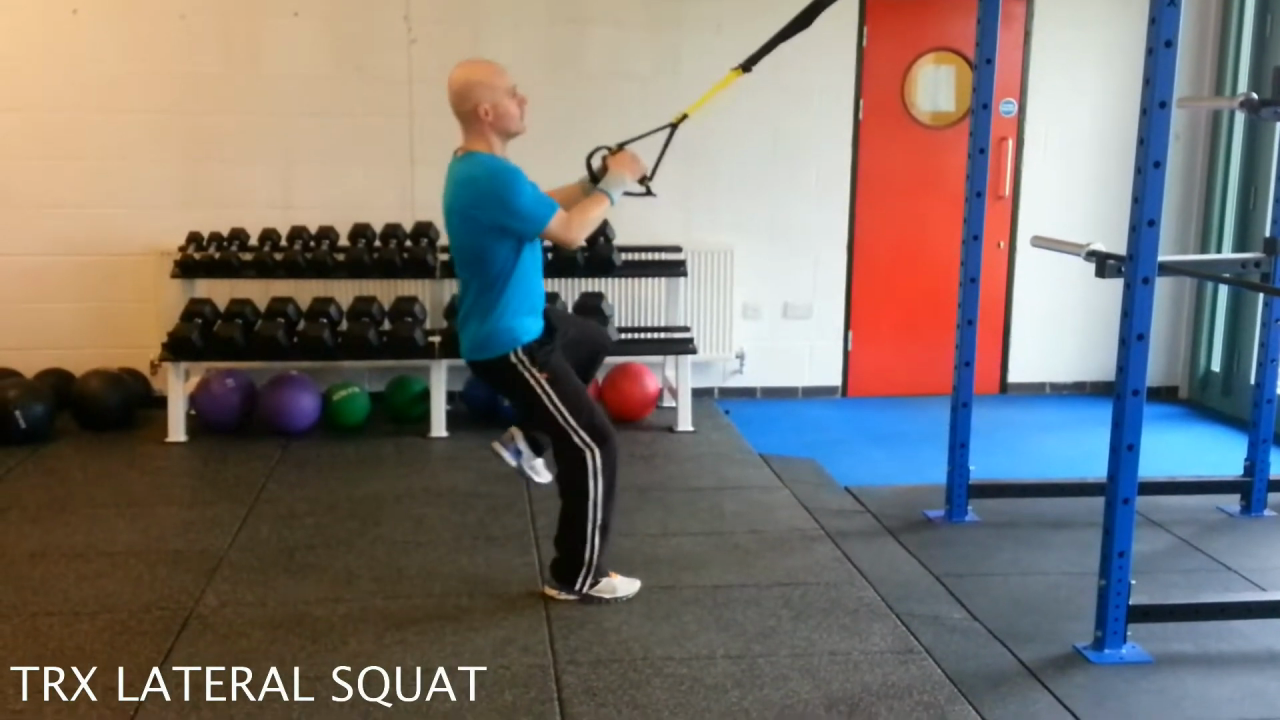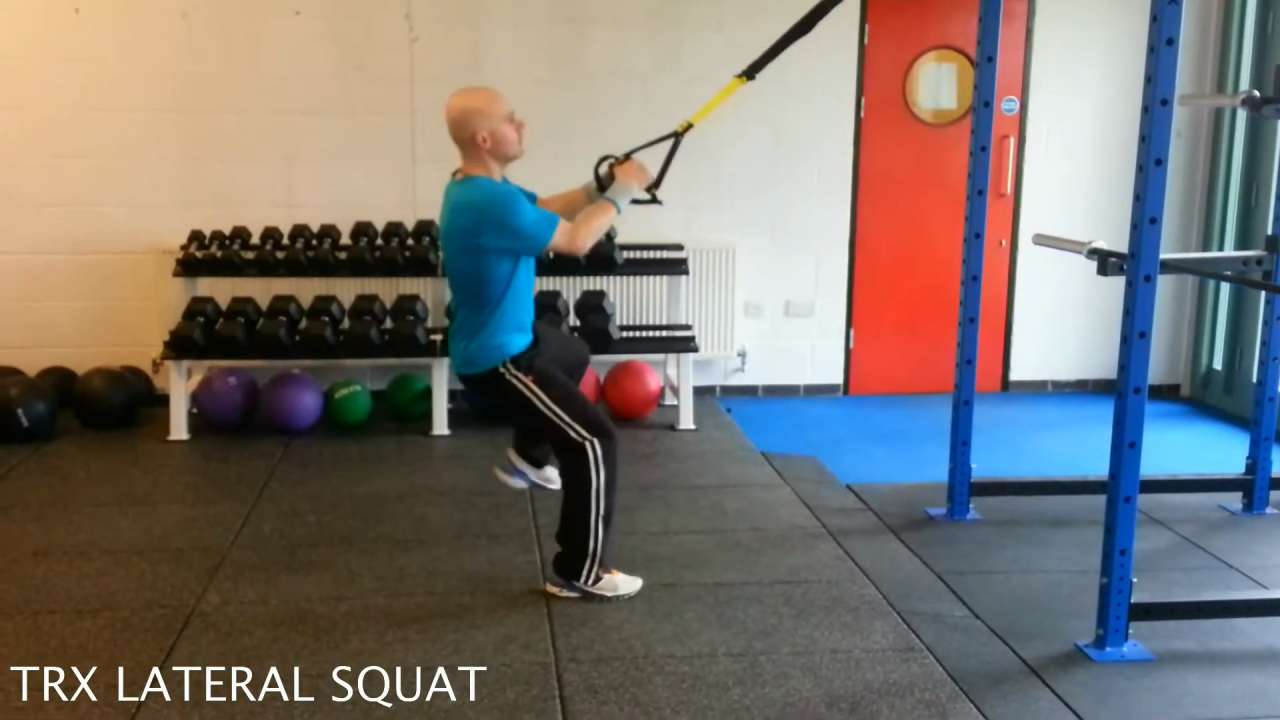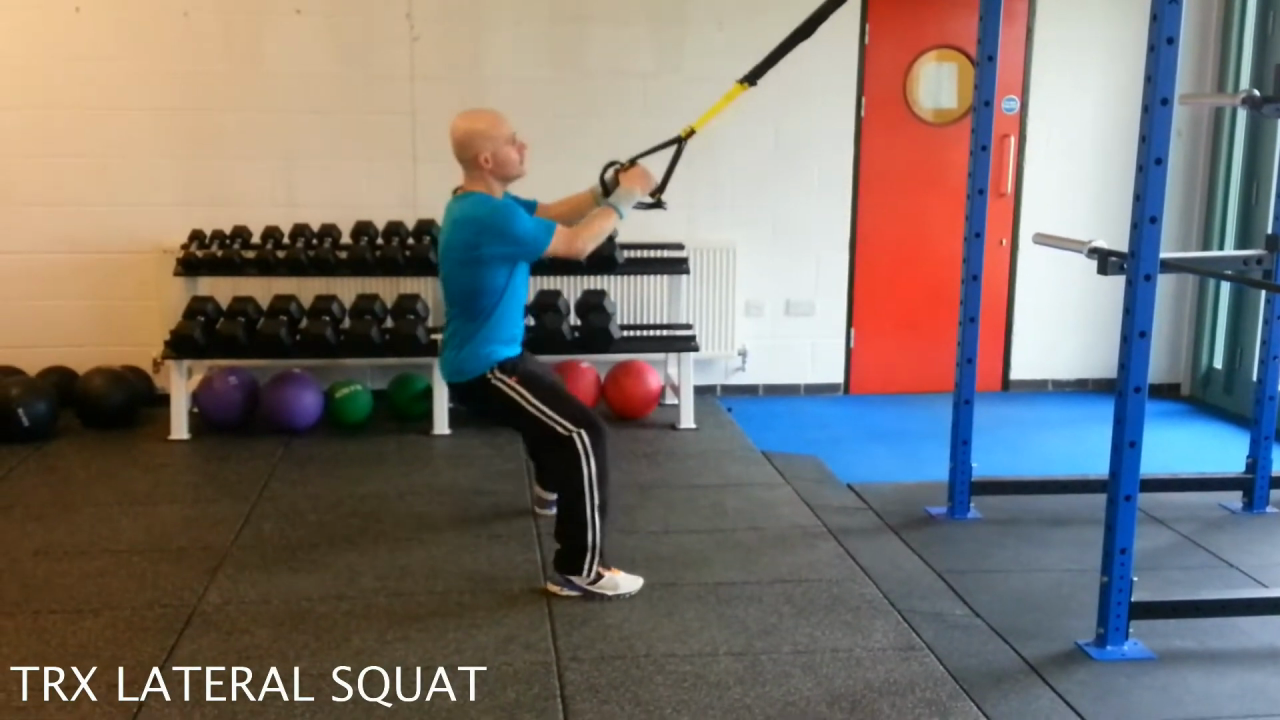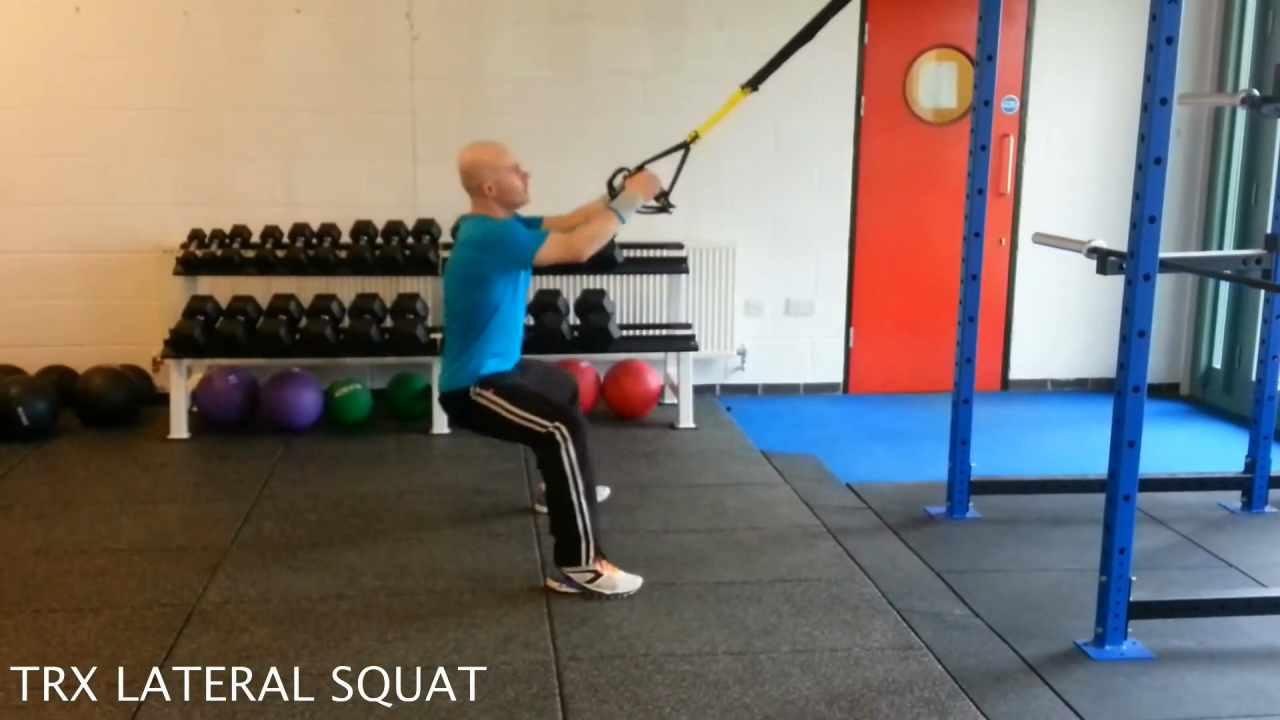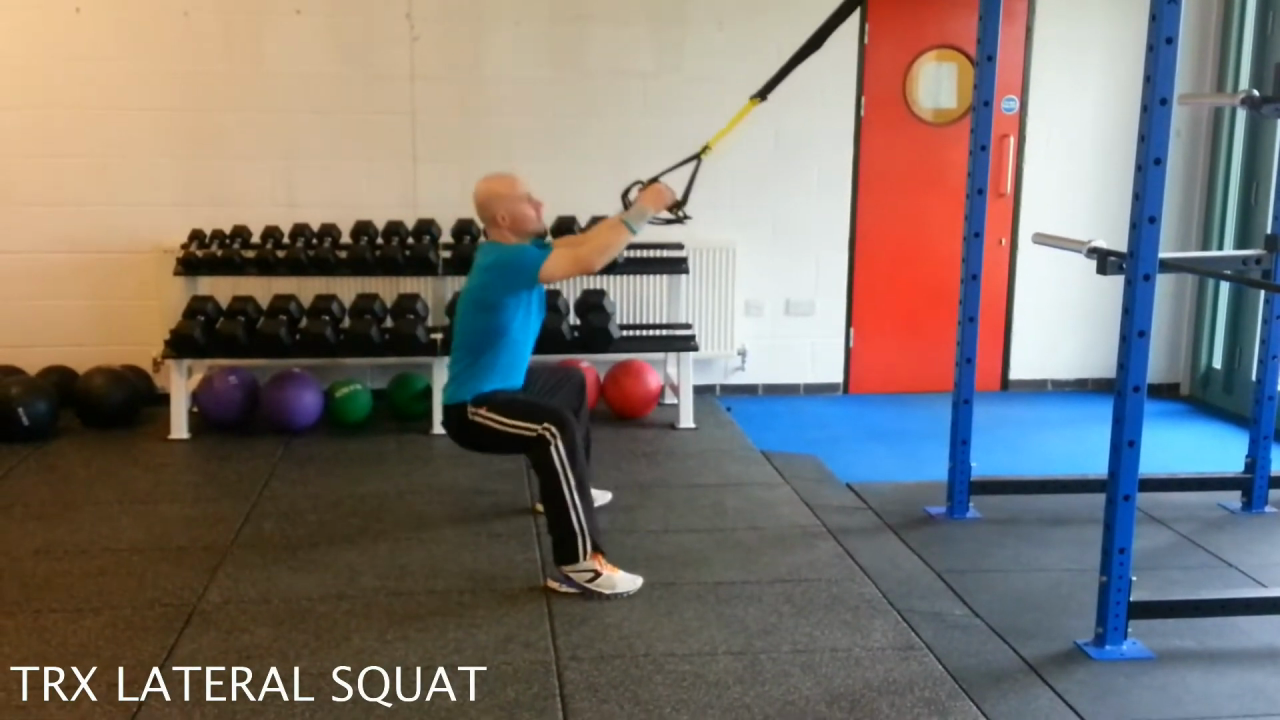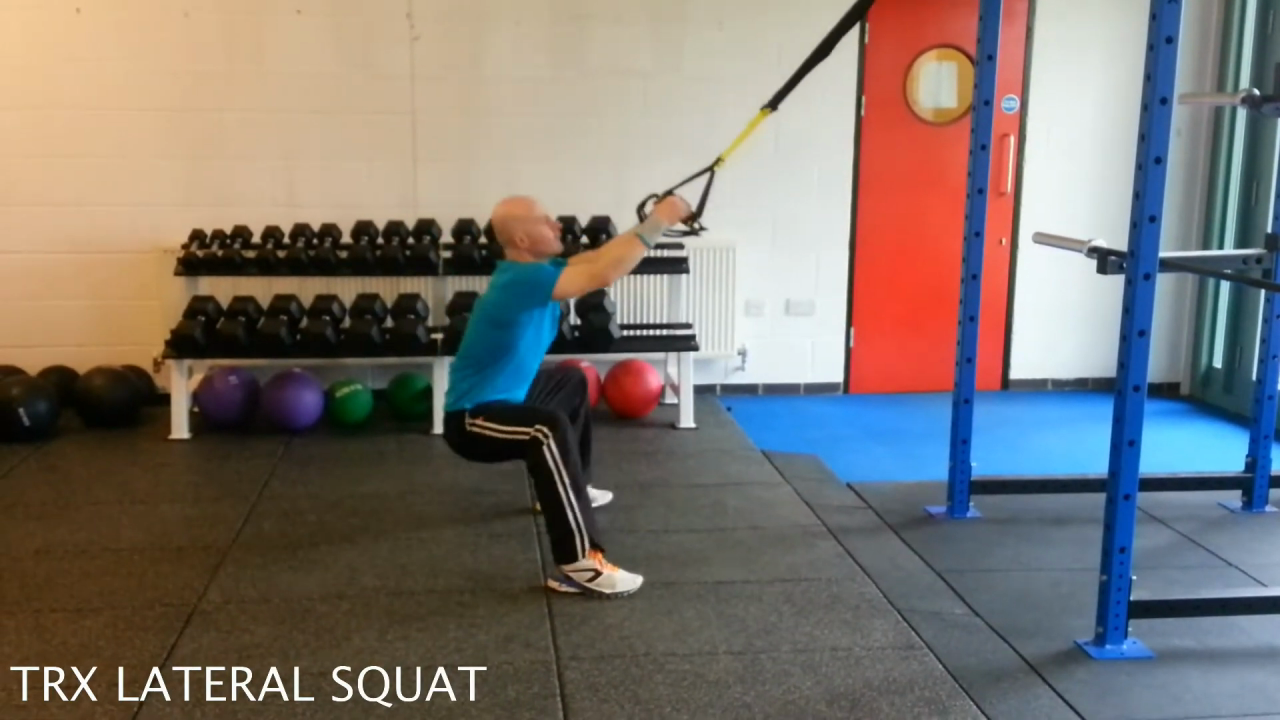
dt=0.2s
person 1, frame 1
left shoulder: (481, 167)
right shoulder: (489, 178)
left elbow: (543, 206)
right elbow: (569, 231)
left wrist: (597, 178)
right wrist: (616, 183)
left hip: (517, 322)
right hip: (507, 344)
left knee: (592, 340)
right knee: (594, 444)
left ankle: (525, 437)
right ankle: (575, 577)
person 1, frame 2
left shoulder: (484, 188)
right shoulder: (488, 203)
left elbow: (548, 209)
right elbow: (575, 240)
left wrist: (603, 183)
right wrist: (623, 191)
left hip: (503, 341)
right hip: (494, 359)
left knee: (573, 355)
right knee: (595, 438)
left ankle: (528, 457)
right ankle: (577, 574)
person 1, frame 3
left shoulder: (489, 204)
right shoulder: (487, 218)
left elbow: (555, 213)
right elbow: (577, 243)
left wrist: (610, 188)
right wrist: (626, 196)
left hip: (493, 354)
right hip: (481, 370)
left knee: (552, 394)
right knee: (584, 432)
left ankle: (555, 490)
right ankle: (578, 570)
person 1, frame 4
left shoulder: (502, 226)
right shoulder: (489, 236)
left elbow: (566, 224)
right elbow: (578, 247)
left wrist: (622, 196)
right wrist: (631, 199)
left hip: (495, 369)
right hip: (472, 387)
left knee: (564, 384)
right knee: (564, 427)
left ankle: (563, 486)
right ankle: (578, 566)
person 1, frame 5
left shoulder: (517, 251)
right shoulder: (504, 262)
left elbow: (580, 243)
right elbow: (587, 259)
left wrist: (638, 209)
right wrist: (642, 210)
left hip: (501, 386)
right hip: (471, 408)
left knee: (571, 381)
right knee: (556, 427)
left ankle: (567, 488)
right ankle: (578, 566)
person 1, frame 6
left shoulder: (534, 269)
right shoulder: (521, 281)
left elbow: (597, 258)
right elbow: (602, 274)
left wrist: (654, 224)
right wrist: (657, 223)
left hip: (503, 398)
right hip: (472, 419)
left knee: (572, 383)
right knee: (549, 429)
left ankle: (569, 487)
right ankle: (578, 565)
